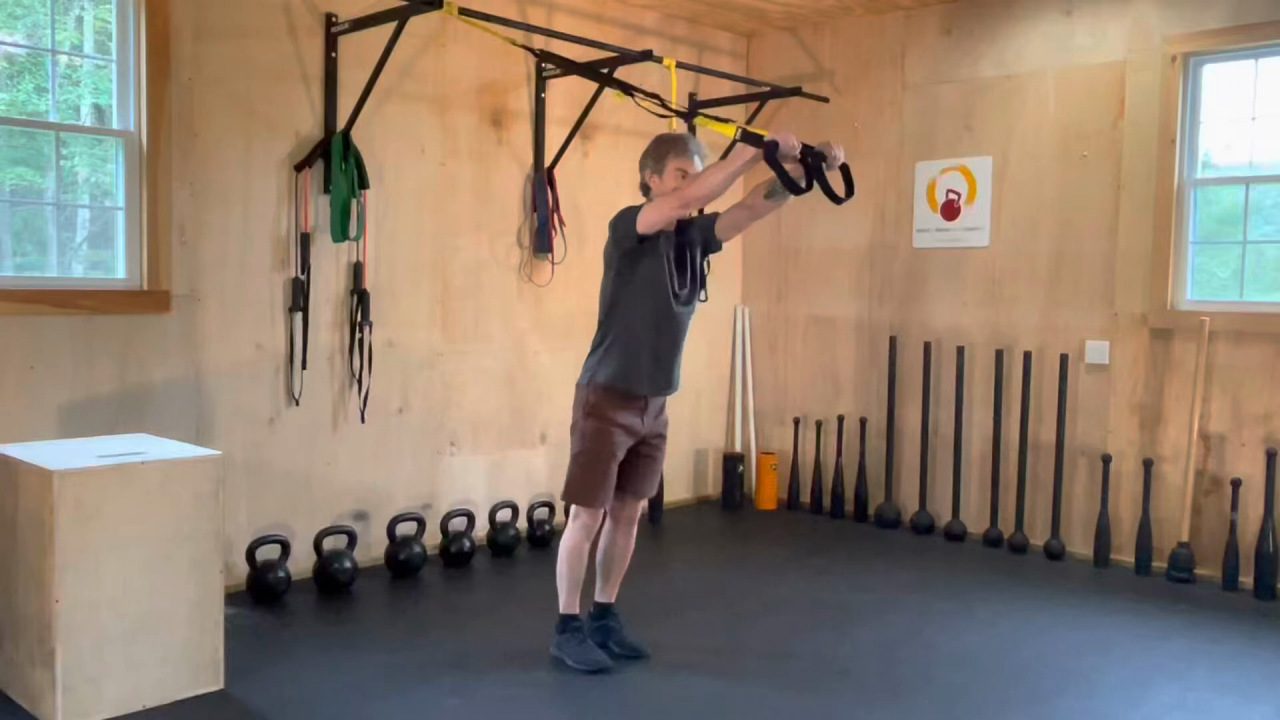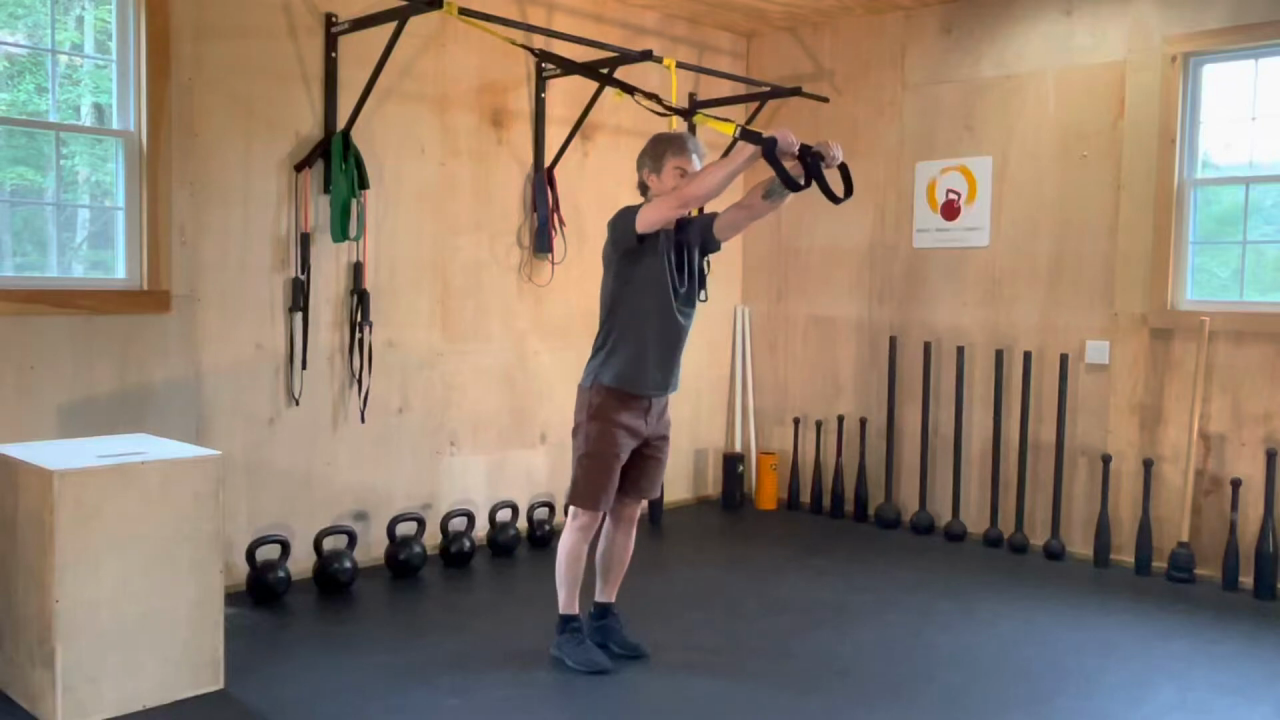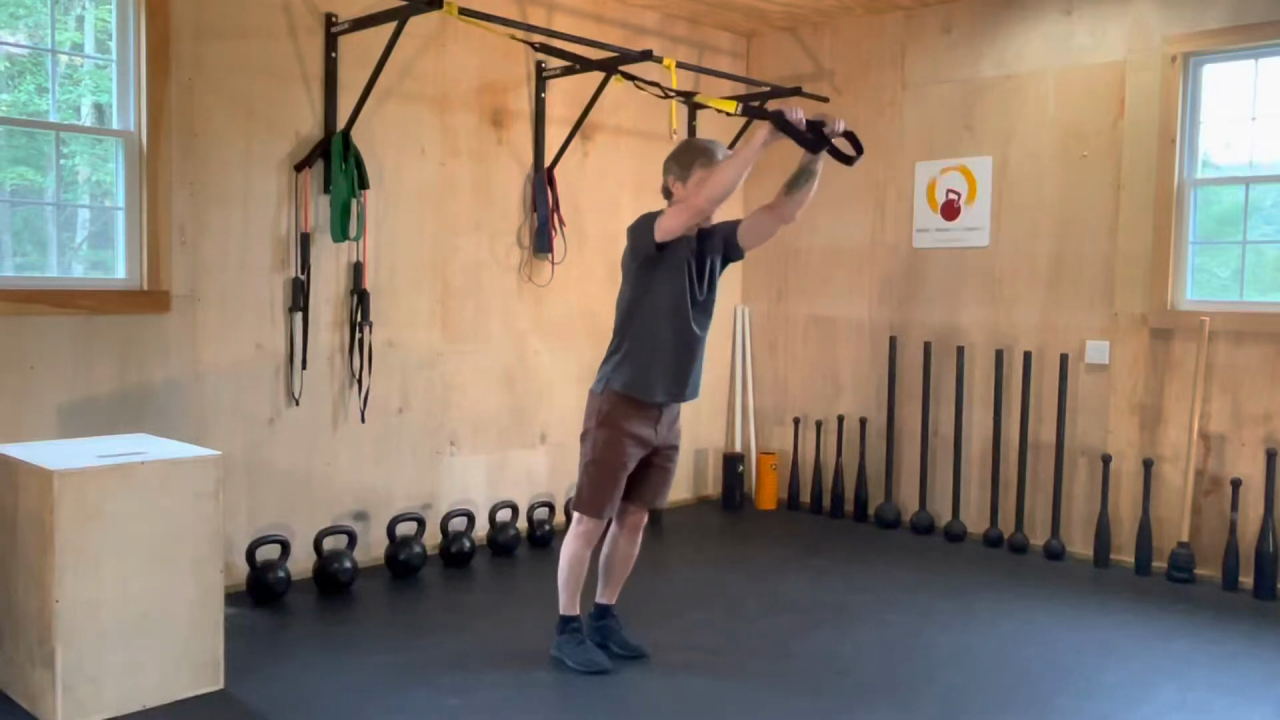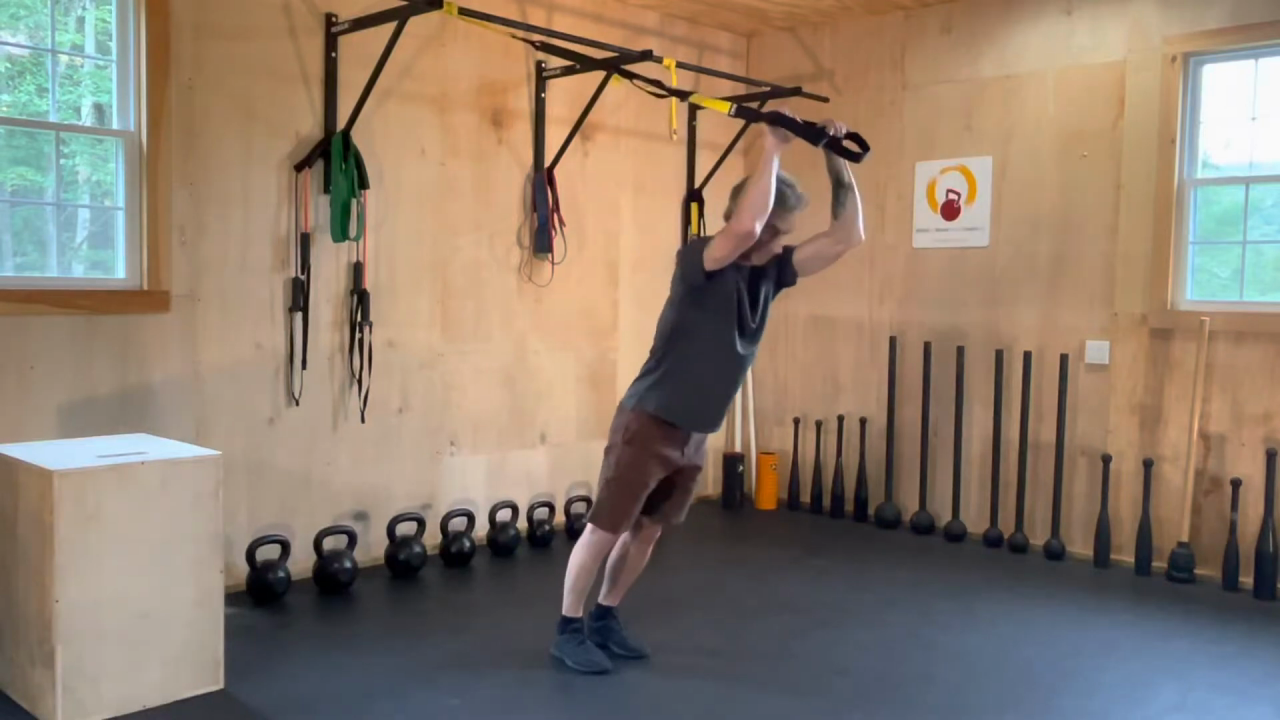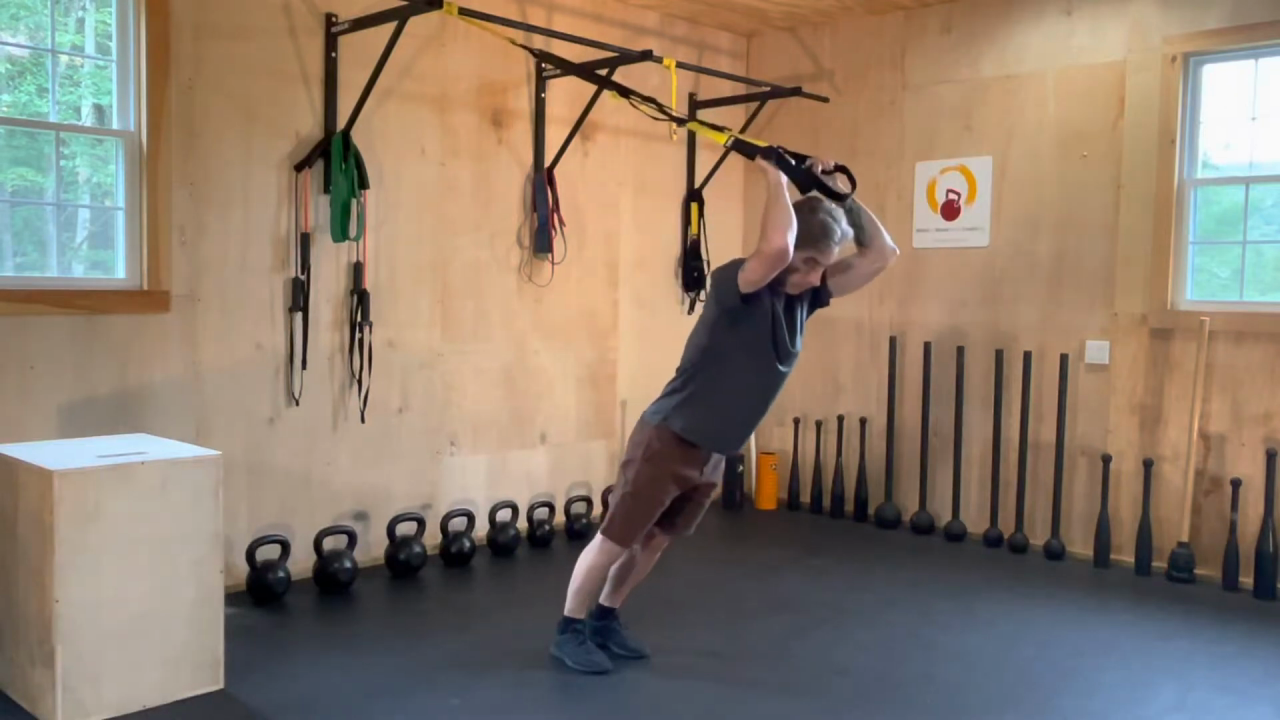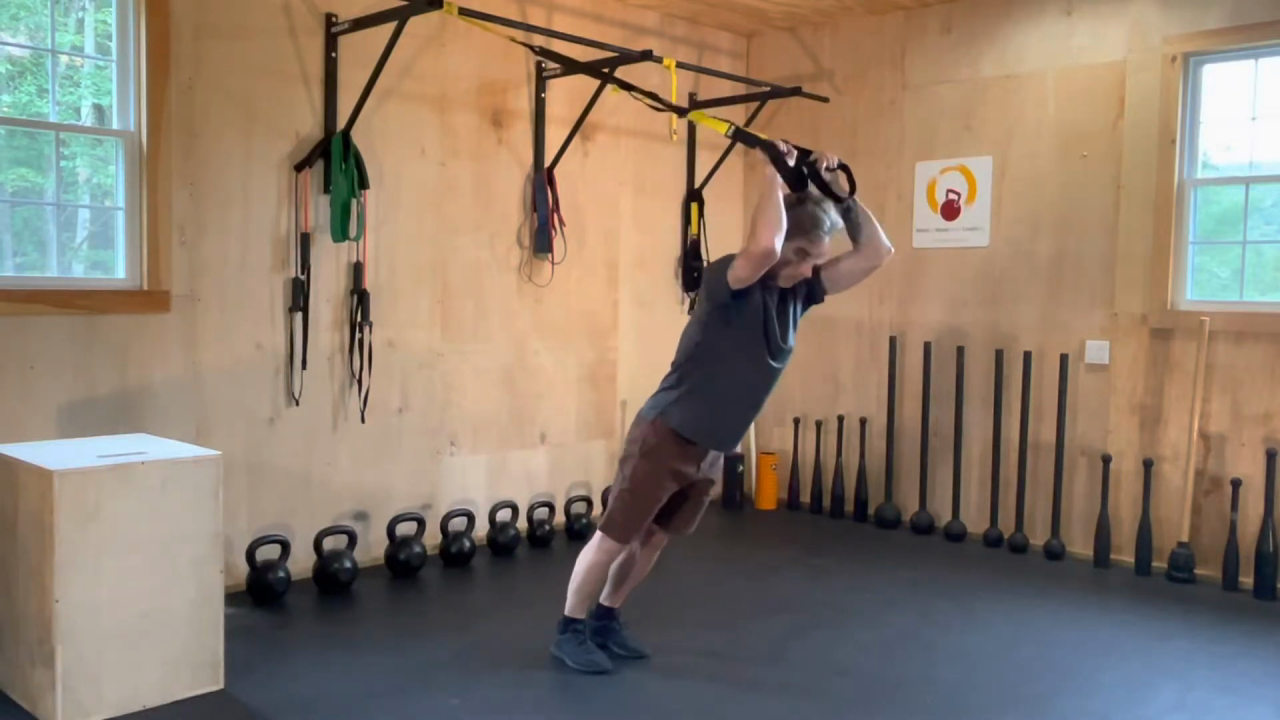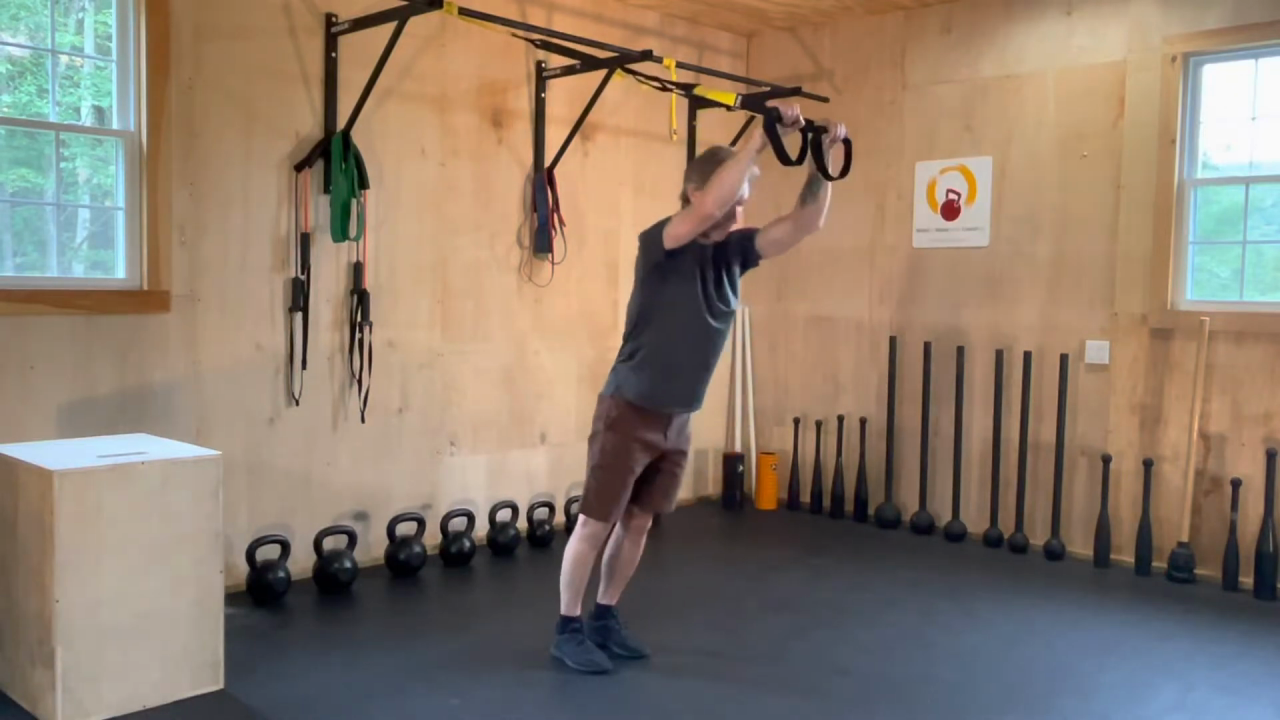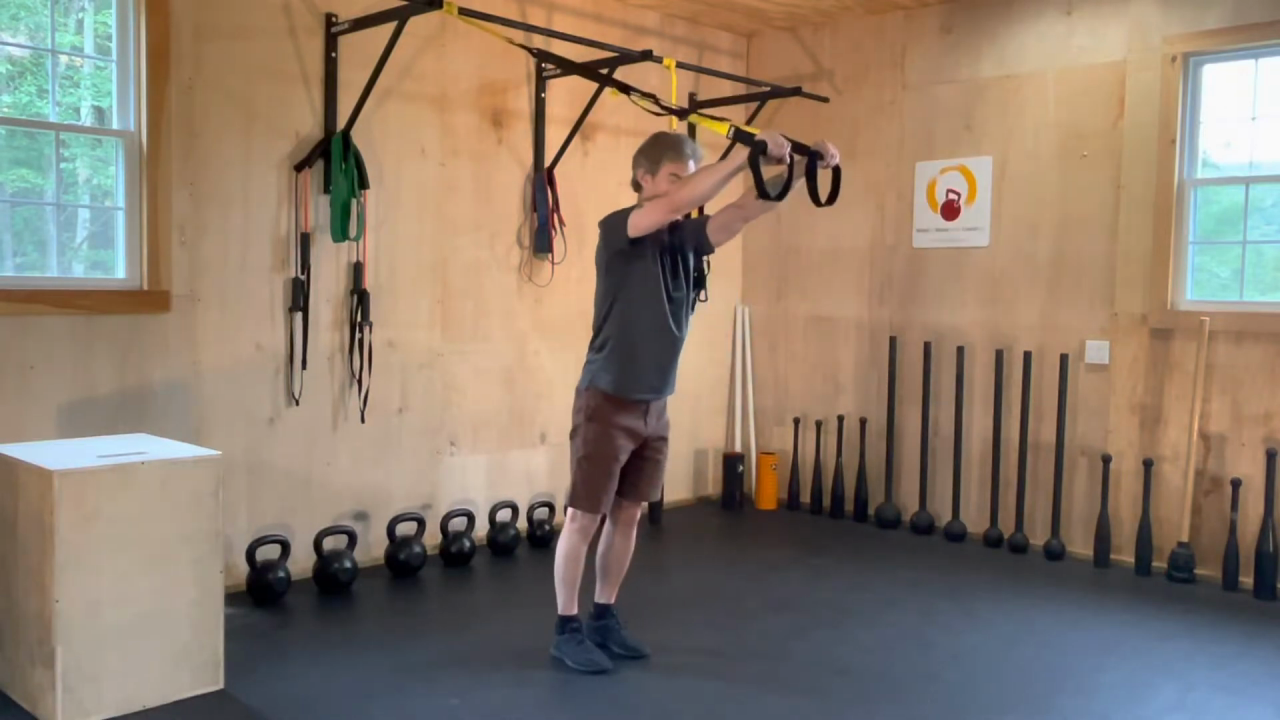
dt=0.5s
person 1, frame 1
left shoulder: (695, 234)
right shoulder: (630, 228)
left elbow: (757, 205)
right elbow: (685, 201)
left wrist: (802, 167)
right wrist: (753, 151)
left hip: (653, 401)
right hip: (606, 397)
left knee: (628, 514)
right knee: (588, 516)
left ankle: (603, 617)
right ankle: (569, 630)
person 1, frame 2
left shoulder: (691, 234)
right shoulder: (627, 227)
left elbow: (753, 206)
right elbow: (687, 196)
left wrist: (802, 166)
right wrist: (753, 149)
left hip: (655, 403)
right hip: (609, 398)
left knee: (627, 513)
right knee: (585, 516)
left ankle: (603, 618)
right ankle: (567, 629)
person 1, frame 3
left shoulder: (715, 243)
right shoulder: (647, 234)
left elbow: (782, 211)
right elbow: (703, 201)
left wrist: (814, 153)
right wrist: (762, 137)
left hip: (667, 412)
right hip: (620, 406)
left knee: (633, 520)
right knee: (591, 521)
left ankle: (603, 619)
right ankle: (567, 629)
person 1, frame 4
left shoulder: (771, 270)
right shoulder: (700, 260)
left elbow: (846, 235)
right elbow: (743, 228)
left wrist: (837, 162)
right wrist: (772, 151)
left hip: (694, 435)
right hip: (647, 424)
left knee: (646, 531)
right knee: (605, 530)
left ankle: (604, 620)
right ankle: (568, 630)
person 1, frame 5
left shoulder: (804, 293)
right shoulder: (733, 284)
left elbow: (881, 253)
right elbow: (776, 248)
left wrist: (839, 195)
right wrist: (775, 179)
left hip: (712, 453)
right hip: (667, 440)
left knee: (654, 541)
right knee: (615, 540)
left ankle: (604, 620)
right ankle: (570, 631)
person 1, frame 6
left shoulder: (797, 289)
right shoulder: (727, 280)
left elbow: (875, 252)
right elbow: (762, 249)
left wrist: (837, 189)
right wrist: (775, 175)
left hip: (710, 449)
right hip: (664, 436)
left knee: (652, 539)
right knee: (614, 538)
left ankle: (605, 620)
right ankle: (569, 630)
person 1, frame 7
left shoulder: (733, 251)
right shoulder: (661, 244)
left elbow: (805, 221)
right elbow: (708, 207)
left wrist: (822, 158)
right wrist: (761, 139)
left hip: (676, 419)
right hip: (628, 412)
left knee: (637, 524)
right knee: (595, 525)
left ankle: (604, 620)
right ankle: (567, 630)
person 1, frame 8
left shoulder: (685, 237)
right shoulder: (618, 231)
left elbow: (748, 209)
right elbow: (675, 203)
left wrist: (799, 170)
right wrist: (747, 153)
left hip: (654, 406)
right hip: (606, 403)
left knee: (626, 516)
right knee: (584, 518)
left ankle: (603, 619)
right ankle: (567, 630)
